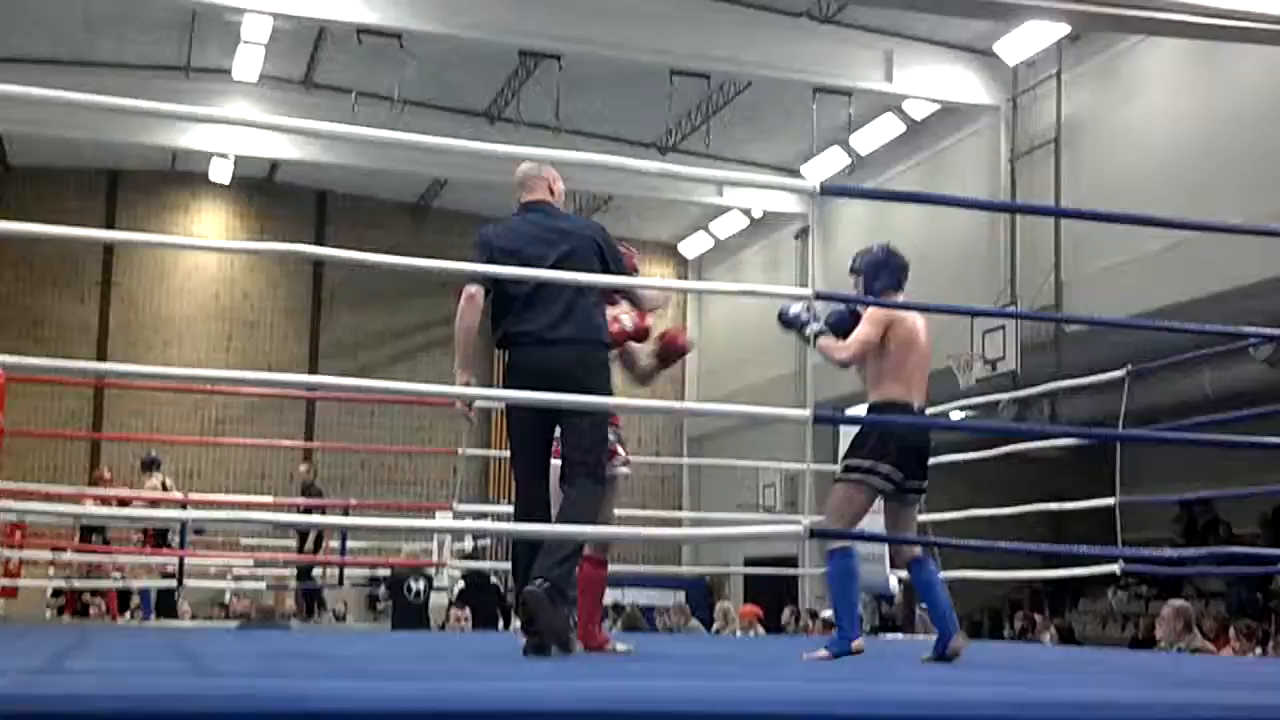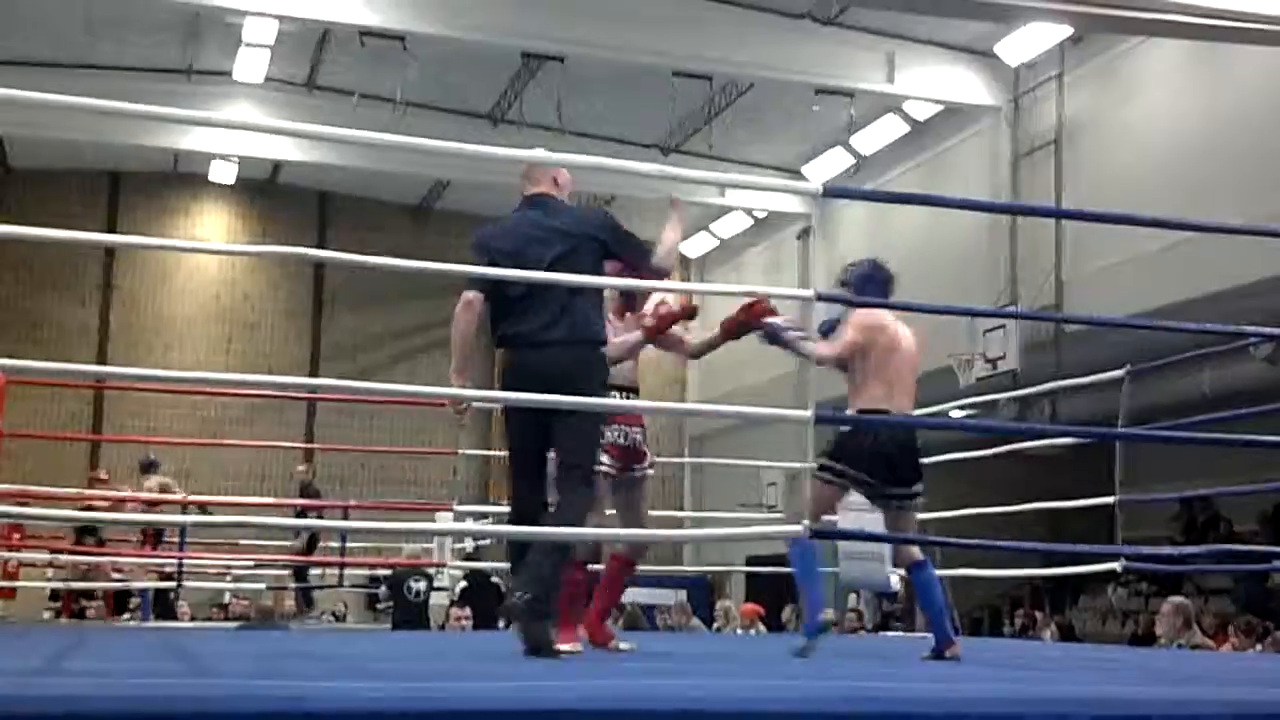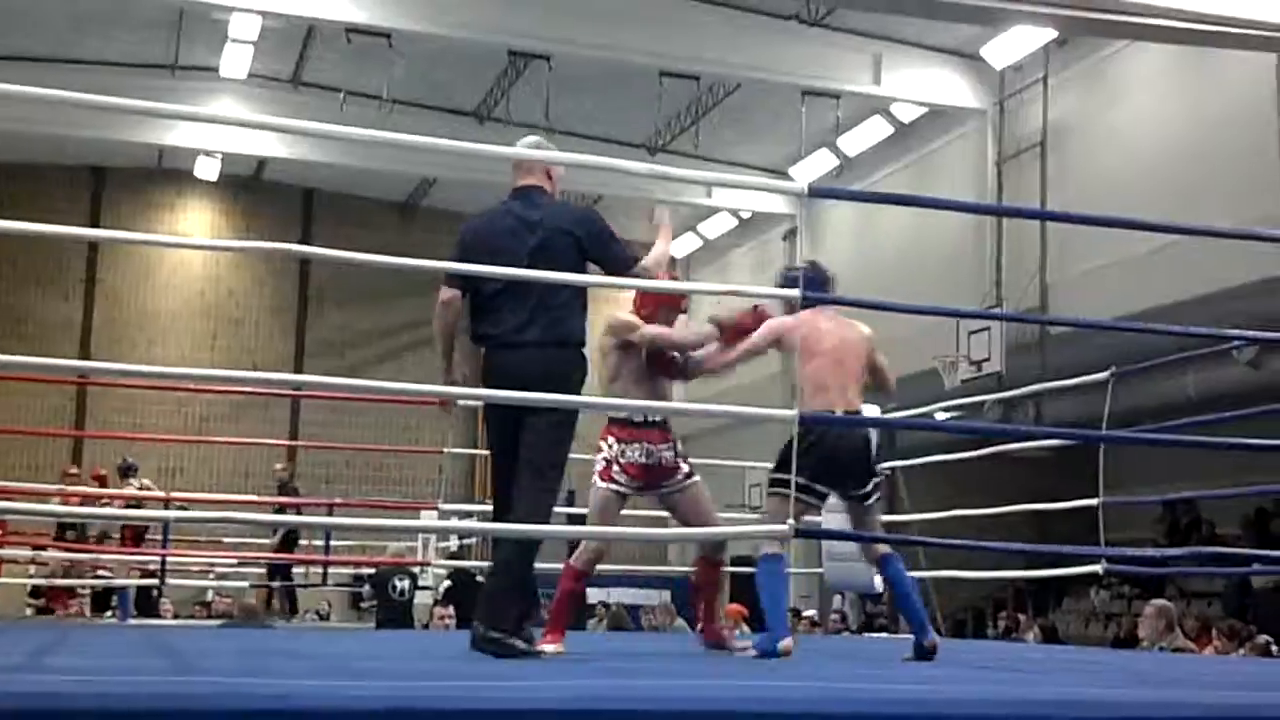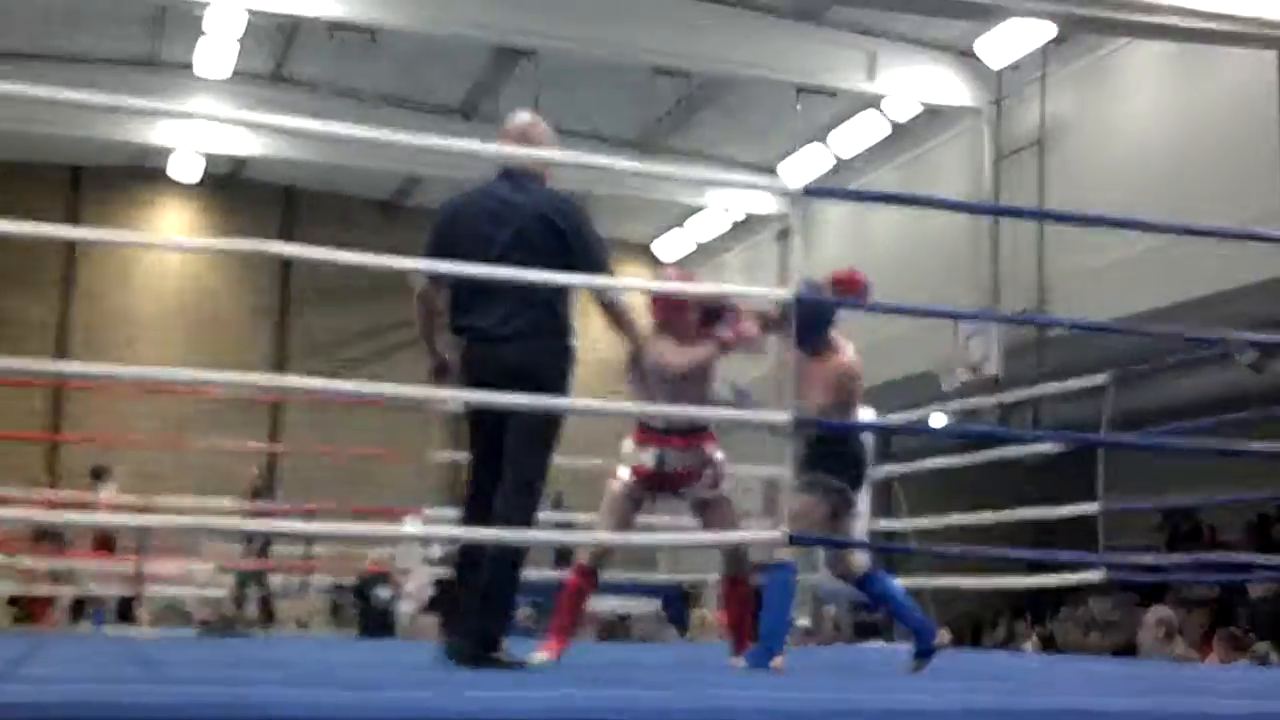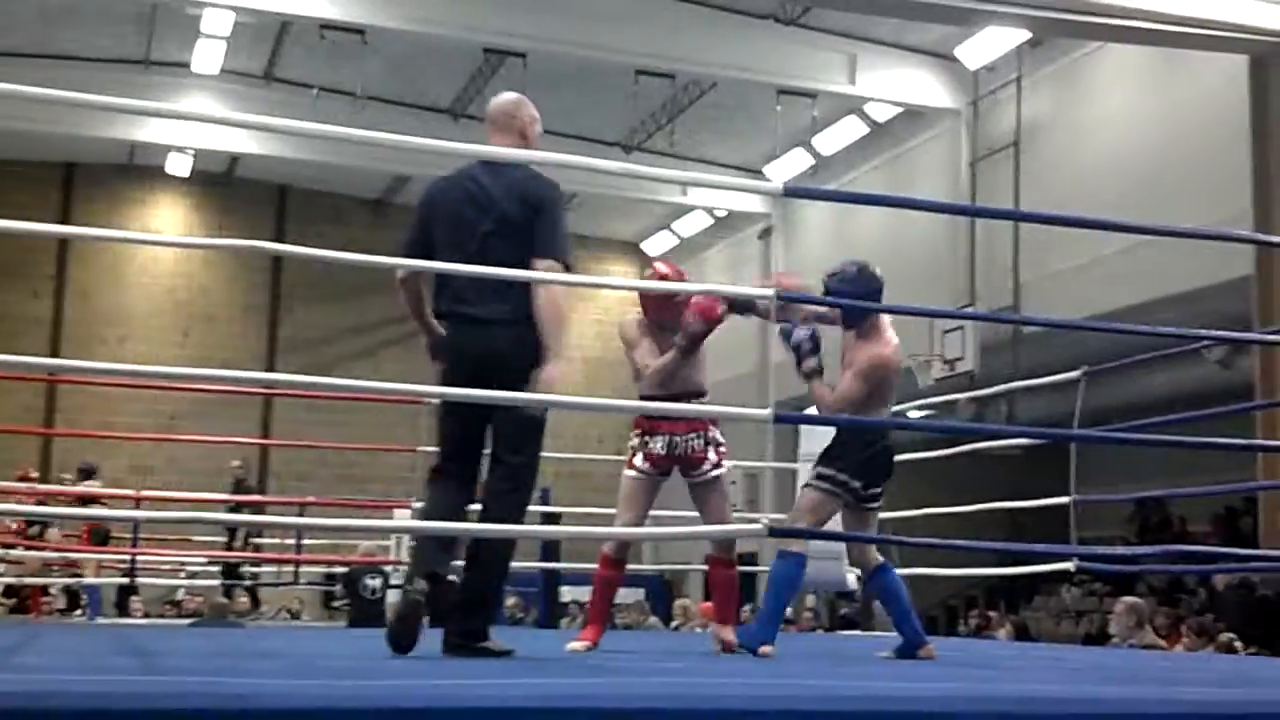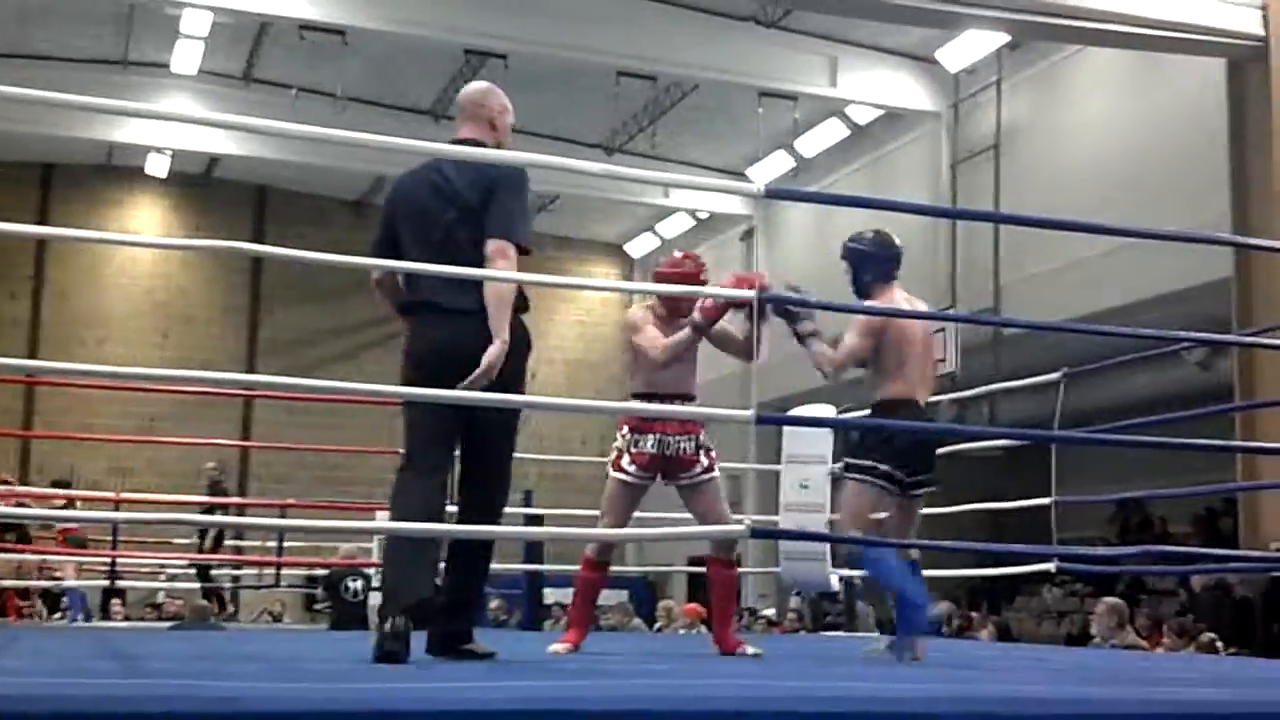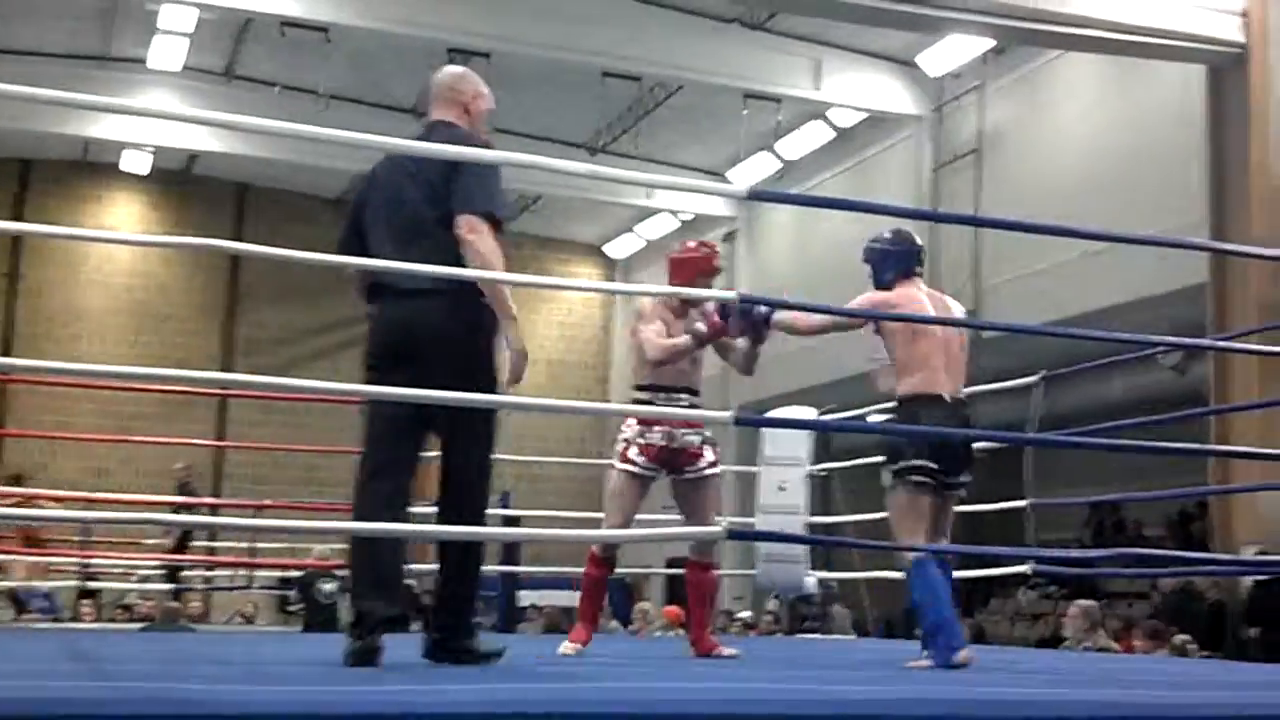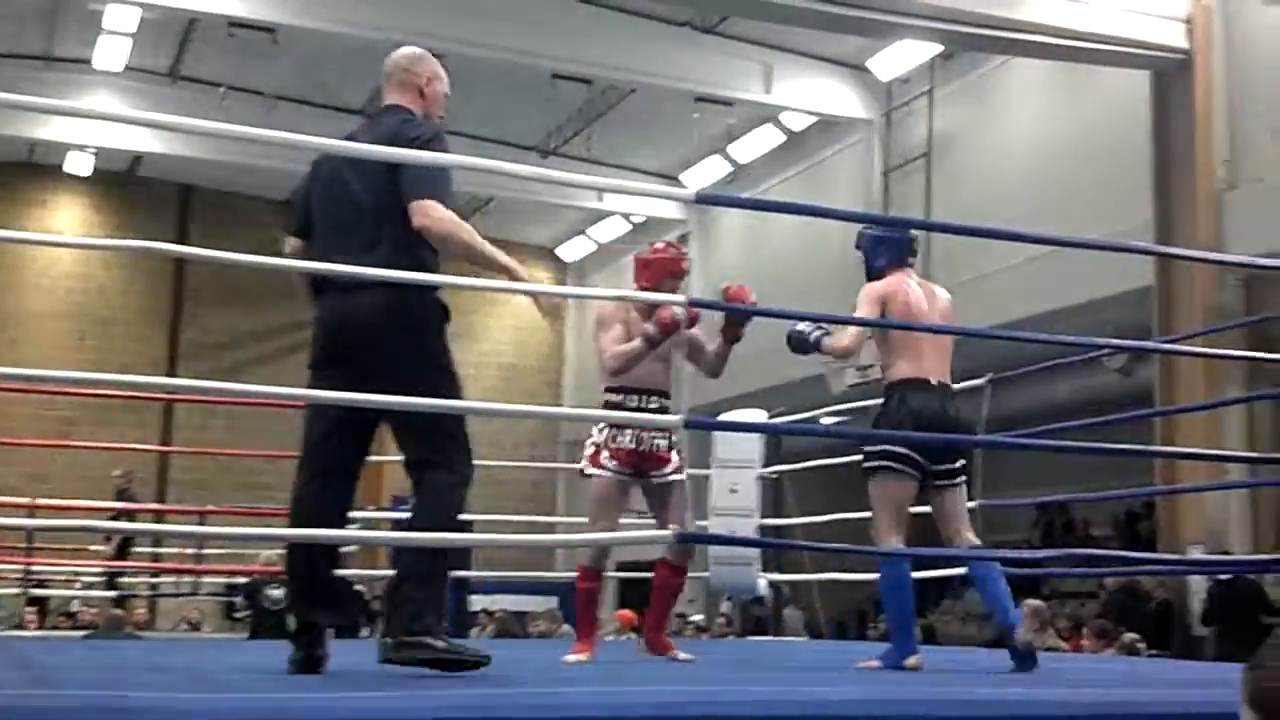
dt=0.2s
person 1, frame 1
left shoulder: (495, 237)
right shoulder: (590, 232)
left elbow: (473, 298)
right elbow: (637, 299)
left wrist: (464, 369)
left hip: (527, 365)
right hip: (585, 363)
left knee: (530, 490)
right knee: (585, 479)
left ankle: (537, 628)
right ankle: (550, 579)
person 1, frame 2
left shoulder: (494, 235)
right shoulder: (592, 224)
left elbow: (470, 306)
right elbow: (658, 265)
left wrist: (459, 376)
right wrist: (675, 222)
left hip: (523, 369)
right hip: (579, 366)
left knee: (527, 491)
right knee: (576, 485)
left ankle: (538, 622)
right ankle: (532, 593)
person 1, frame 3
left shoulder: (478, 227)
right shoulder: (577, 220)
left elbow: (448, 301)
right elbow: (644, 274)
left wrist: (448, 369)
right wrist: (663, 237)
left hip: (501, 365)
right hip: (556, 364)
left knee: (507, 491)
right knee: (536, 489)
left ankle: (511, 614)
right ankle: (498, 620)
person 1, frame 4
left shoulder: (461, 207)
right shoulder: (561, 208)
left elbow: (427, 288)
right elbow: (602, 290)
left wrist: (435, 350)
right wrist: (640, 346)
left hip: (481, 357)
right hip: (540, 357)
left knee: (483, 487)
right knee: (518, 491)
left ankle: (466, 613)
right ankle: (481, 634)
person 1, frame 5
left shoulder: (441, 191)
right shoulder: (539, 190)
left elbow: (408, 275)
right elbow: (547, 275)
left wrist: (430, 330)
right wrist: (554, 358)
left hip: (461, 344)
right hip: (518, 345)
left knee: (452, 472)
right knee: (508, 484)
left ankle: (424, 578)
right ankle: (467, 626)
person 1, frame 6
left shoulder: (410, 184)
right shoulder: (503, 174)
left elbow: (382, 276)
right elbow: (499, 256)
right wrist: (502, 339)
left hip: (429, 338)
right hip: (483, 337)
left knee: (421, 473)
right knee: (485, 484)
left ankle: (401, 610)
right ankle: (453, 628)
person 1, frame 7
left shoulder: (383, 167)
right shoulder: (471, 153)
left elbow: (354, 257)
right elbow: (471, 233)
right wrist: (511, 319)
left hip: (391, 323)
right hip: (452, 319)
left knee: (383, 471)
right knee: (465, 474)
left ankle: (367, 624)
right ankle: (450, 629)
person 1, frame 8
left shoulder: (334, 153)
right shoulder: (419, 136)
left elbow: (295, 245)
right elbow: (426, 215)
right wrist: (512, 267)
left hip: (337, 317)
right hip: (399, 313)
left knee: (324, 471)
right knee: (440, 462)
left ankle: (309, 633)
right ankle: (415, 623)
person 2, frame 1
left shoulder: (881, 311)
right shoulder: (916, 320)
left elbow: (844, 356)
left wrist: (811, 328)
right wrist: (845, 328)
left hip: (887, 428)
right hip: (914, 430)
left knee: (835, 527)
right knee: (905, 541)
left ankle: (848, 635)
right ankle: (949, 635)
person 2, frame 2
left shoulder: (864, 319)
right shoulder: (906, 335)
left elbow: (829, 356)
left wrist: (792, 336)
right wrist: (851, 358)
left hip: (867, 435)
right hip: (903, 438)
right knee: (907, 546)
left ankle: (816, 614)
right ankle: (946, 640)
person 2, frame 3
left shoulder: (785, 325)
right shoulder: (861, 332)
left elbow: (722, 362)
right elbow: (886, 385)
left wrist: (690, 362)
left hip: (816, 440)
right hip: (854, 439)
left knee: (770, 539)
right knee: (875, 546)
left ankle: (776, 635)
right ankle: (925, 634)
person 2, frame 4
left shoulder: (841, 365)
right shoulder: (810, 335)
left elbow: (808, 422)
left hip: (834, 455)
right hip: (825, 452)
right knee: (847, 562)
left ankle: (769, 650)
right ankle: (926, 634)
person 2, frame 5
left shoulder: (878, 353)
right shoulder: (865, 323)
left elbow: (831, 405)
right elbow: (817, 314)
left wrist: (807, 363)
left hip: (861, 448)
right hip: (861, 446)
left knee: (795, 531)
right knee: (863, 552)
left ankle: (760, 635)
right ankle: (915, 640)
person 2, frame 6
left shoulder: (876, 310)
right shoulder: (918, 308)
left elbow: (832, 367)
left wrist: (806, 327)
left hip: (891, 426)
right hip: (921, 426)
left knee: (853, 527)
right knee: (899, 540)
left ankle: (919, 617)
right ankle: (908, 635)
person 2, frame 7
left shoulder: (883, 301)
right shoulder: (953, 307)
left elbow: (812, 322)
left wrist: (766, 314)
left hip: (918, 421)
right hip: (956, 422)
left knee: (912, 542)
right knee: (935, 538)
left ankle: (949, 644)
right ankle: (945, 634)
person 2, frame 8
left shoulder: (879, 289)
right shoulder: (942, 296)
left elbow: (847, 347)
left wrist: (815, 337)
left hip: (906, 410)
right hip: (945, 411)
left knee: (888, 535)
right knee: (960, 535)
left ankle: (902, 647)
right ankle: (1012, 629)
person 3, frame 1
left shoulder: (615, 316)
left elbow: (642, 375)
left wrist: (664, 354)
right wrist: (612, 336)
left hip: (605, 422)
left knee: (600, 534)
left ankle: (591, 631)
person 3, frame 2
left shoulder: (639, 314)
left elbow: (689, 348)
right elbow: (605, 355)
left wrist: (735, 325)
right wrist: (651, 326)
left hip: (629, 423)
left knee: (635, 536)
left ankle: (595, 625)
right ankle: (566, 627)
person 3, frame 3
left shoulder: (662, 345)
right shoulder: (620, 324)
right elbow: (683, 339)
left wrist: (677, 364)
right wrist: (719, 331)
left hip: (665, 444)
right hip: (624, 443)
left knee: (714, 534)
right knee: (596, 545)
left ankle: (713, 629)
right ankle: (554, 630)
person 3, frame 4
left shoulder: (712, 324)
right shoulder: (648, 333)
right elbow: (679, 366)
right wrist: (725, 342)
left hip: (695, 447)
right hip: (648, 445)
left knee: (736, 551)
right knee: (601, 543)
left ankle: (744, 644)
right ankle: (557, 637)
person 3, frame 5
left shoulder: (694, 309)
right shoulder: (633, 328)
left elbow: (742, 301)
right elbow: (654, 375)
right wrist: (692, 335)
left hip: (698, 429)
right hip: (652, 432)
right knee: (623, 533)
left ankle: (726, 628)
right ankle: (593, 628)
person 3, frame 6
left shoulder: (698, 315)
right shoulder: (638, 316)
left elbow: (747, 351)
right elbow: (662, 356)
left wrist: (755, 313)
right wrist: (703, 319)
left hip: (687, 433)
right hip: (642, 432)
left knee: (723, 532)
right knee: (606, 535)
left ankle: (725, 635)
right ankle: (575, 630)
person 3, frame 7
left shoulder: (703, 312)
right shoulder: (650, 308)
left elbow: (744, 365)
right elbow: (655, 356)
left wrist: (755, 332)
right wrist: (706, 330)
left hip: (689, 428)
right hip: (646, 426)
left knee: (706, 535)
right knee: (614, 528)
left ankle: (701, 637)
right ankle: (584, 627)
person 3, frame 8
left shoulder: (676, 316)
right shoulder: (613, 311)
left elbow: (713, 368)
right elbow: (612, 364)
left wrist: (731, 331)
right wrist: (657, 331)
left hip: (659, 432)
right hip: (618, 429)
left knee: (681, 541)
right knee: (601, 539)
left ankle: (656, 634)
right ankle: (584, 637)
